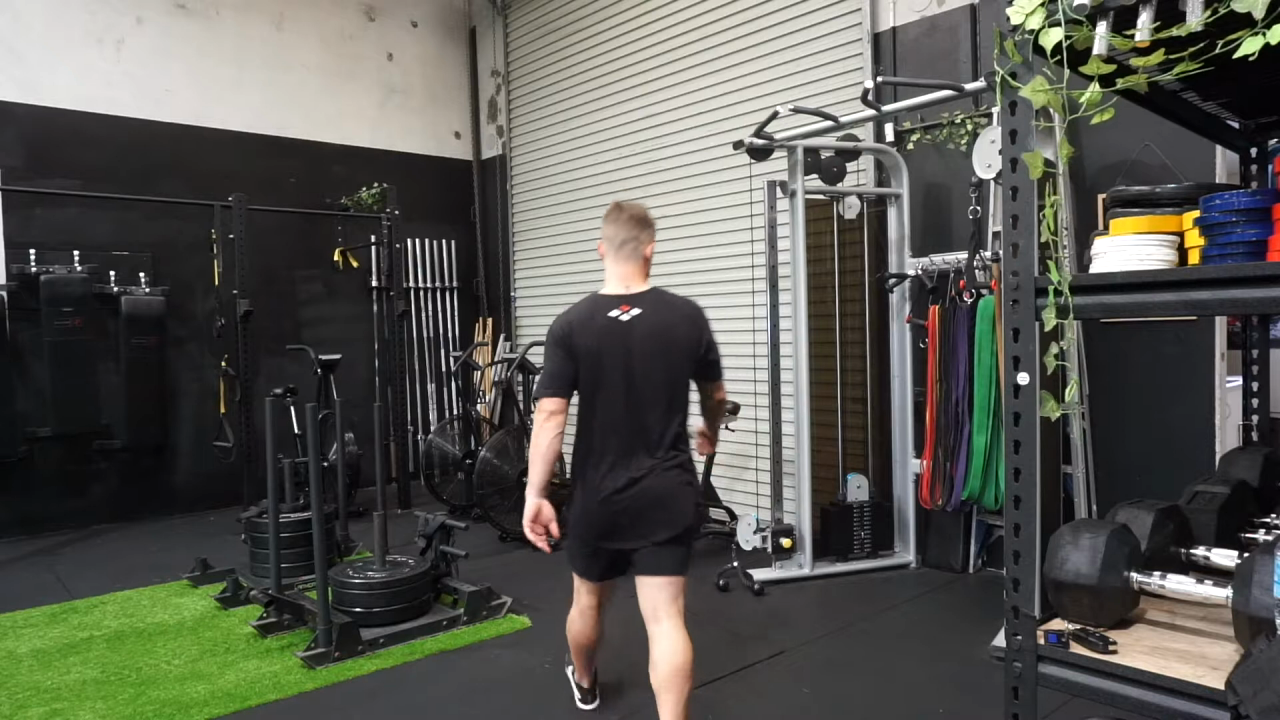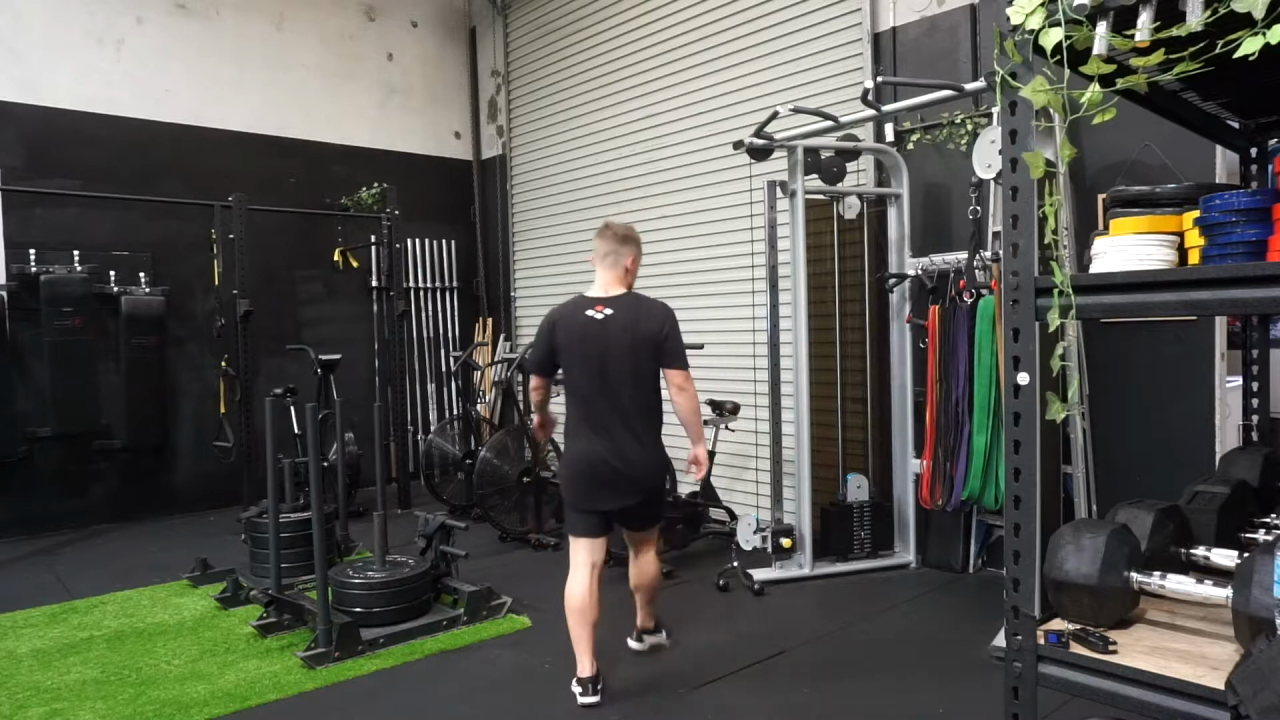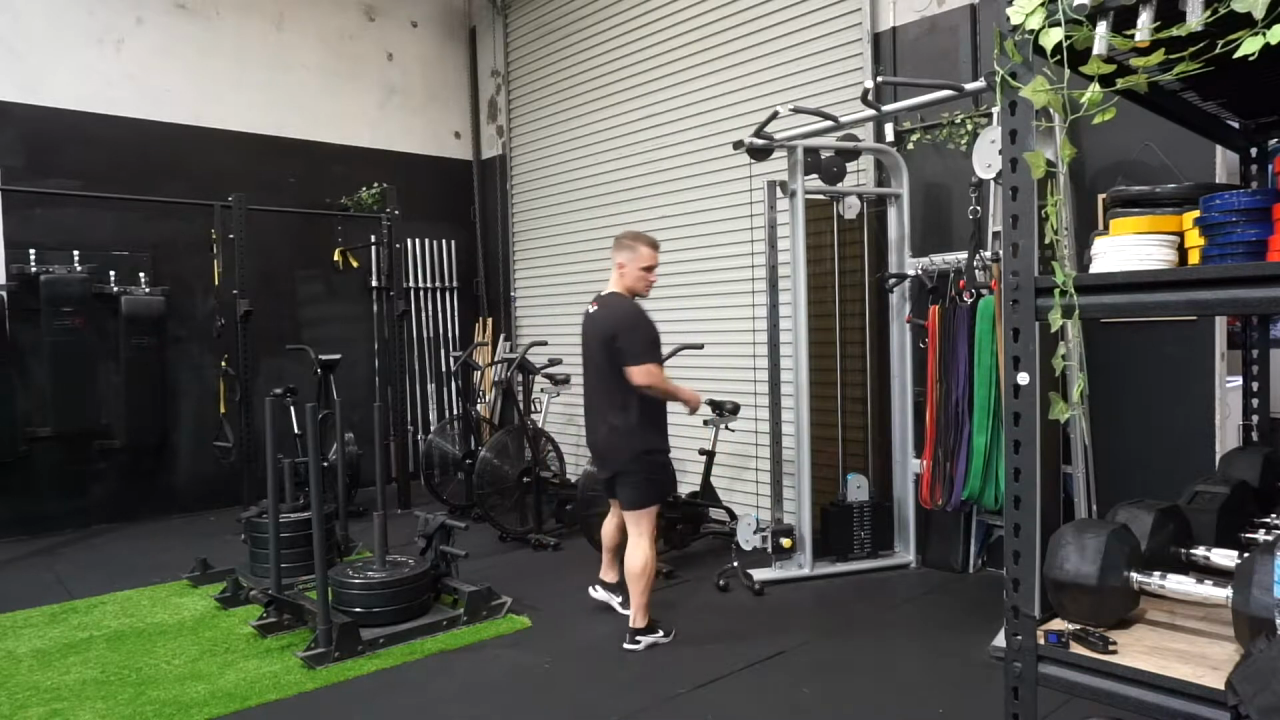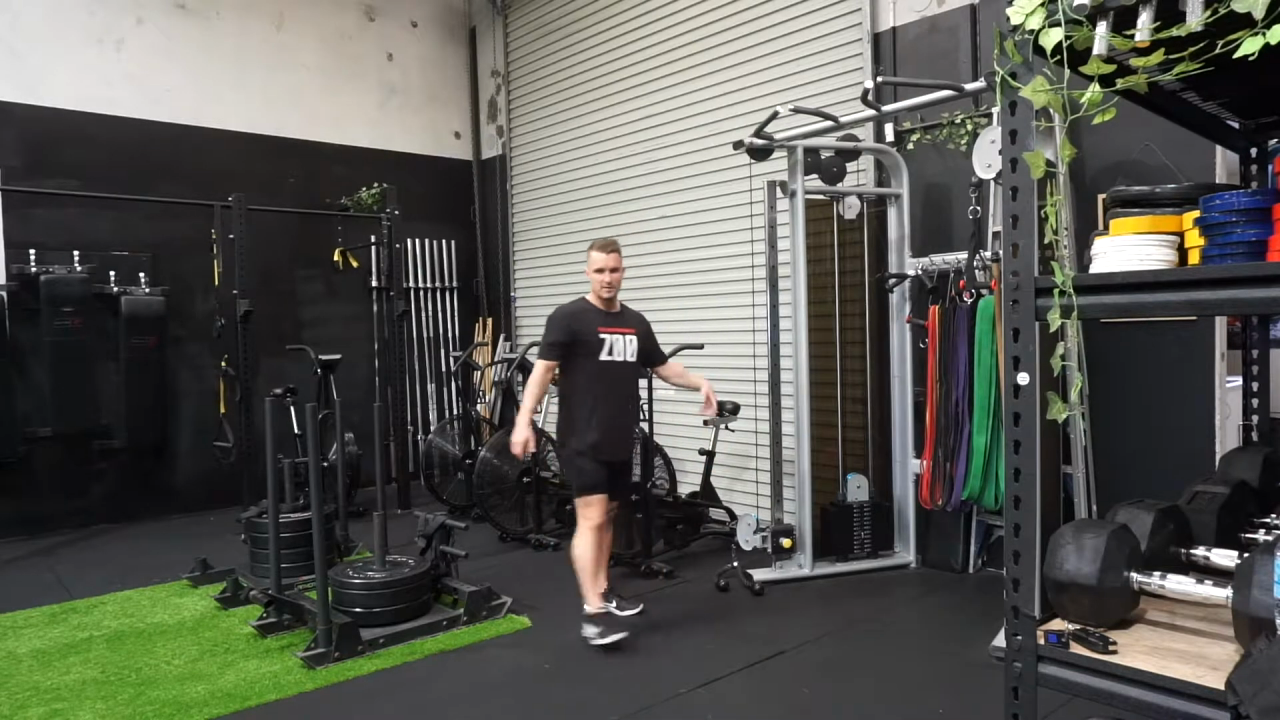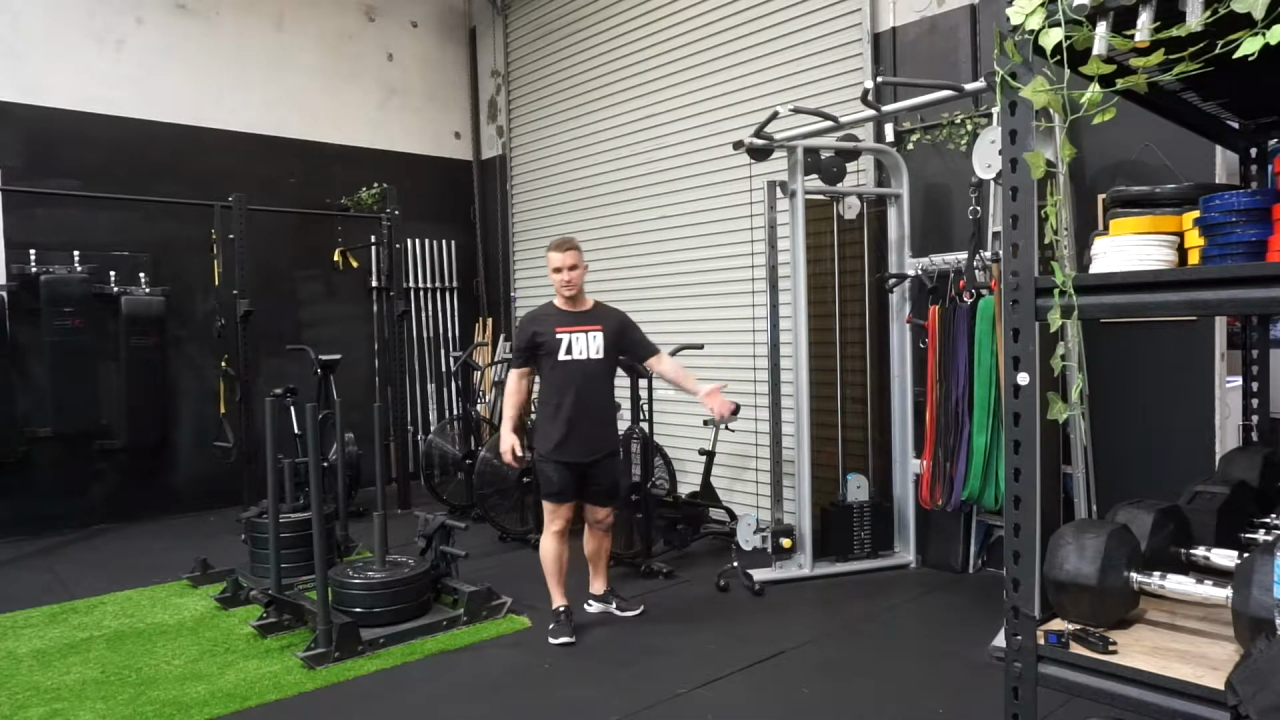
dt=0.5s
person 1, frame 1
left shoulder: (572, 324)
right shoulder: (687, 317)
left elbow: (550, 414)
right elbow: (715, 396)
left wrist: (535, 494)
right wrist: (711, 430)
left hip: (597, 494)
right hip: (666, 494)
left knee: (588, 597)
right knee: (665, 617)
person 1, frame 2
left shoulder: (559, 319)
right shoulder: (656, 315)
left elbow: (538, 384)
right elbow: (680, 384)
left wrist: (541, 417)
right wrist: (699, 441)
left hip: (584, 461)
right hip: (643, 459)
left knee: (584, 562)
right knee: (644, 545)
left ankle: (586, 674)
right ankle: (645, 628)
person 1, frame 3
left shoulder: (595, 309)
right shoulder: (629, 314)
right elbow: (644, 376)
right wrist: (685, 397)
left hip: (603, 434)
right hip: (634, 438)
left knee: (621, 508)
right knee: (642, 530)
left ankle: (607, 580)
right ankle: (640, 626)
person 1, frame 4
left shoulder: (635, 321)
right shoulder: (569, 317)
left elbow: (662, 366)
right elbow: (544, 370)
left wrist: (699, 382)
right wrist: (524, 421)
left hip: (620, 441)
right hip: (582, 440)
left knee: (606, 516)
right knee: (590, 519)
left ankle: (601, 591)
right ankle: (593, 612)
person 1, frame 5
left shoulder: (613, 320)
right shoulder: (535, 322)
left elbow: (656, 360)
right elbow: (518, 377)
left wrist: (699, 389)
right wrist: (507, 429)
left hip: (602, 444)
right hip: (555, 445)
left knee: (601, 520)
right knee: (557, 524)
left ankle: (600, 593)
right ankle: (559, 610)
